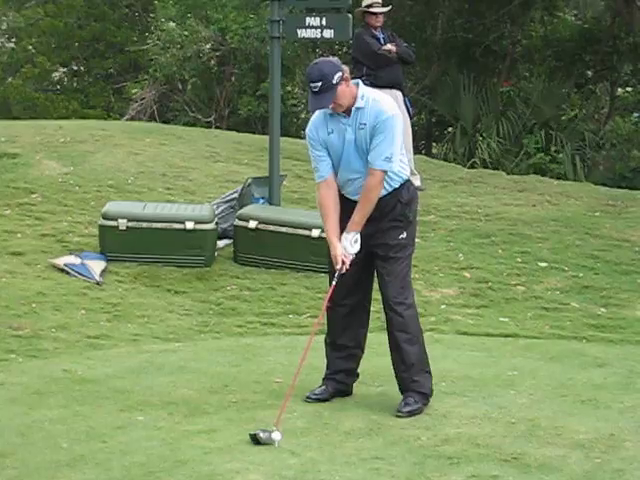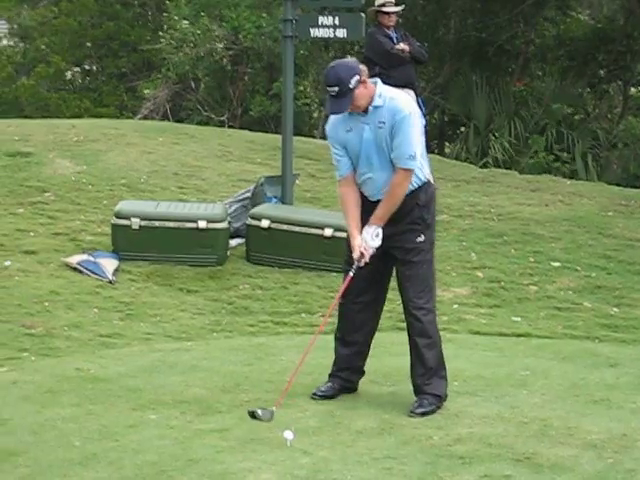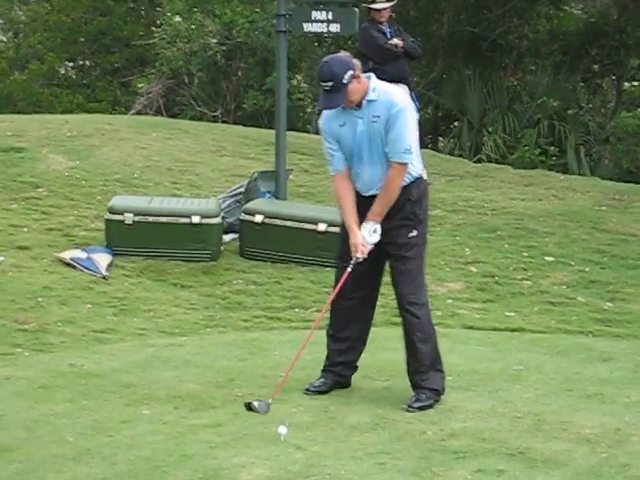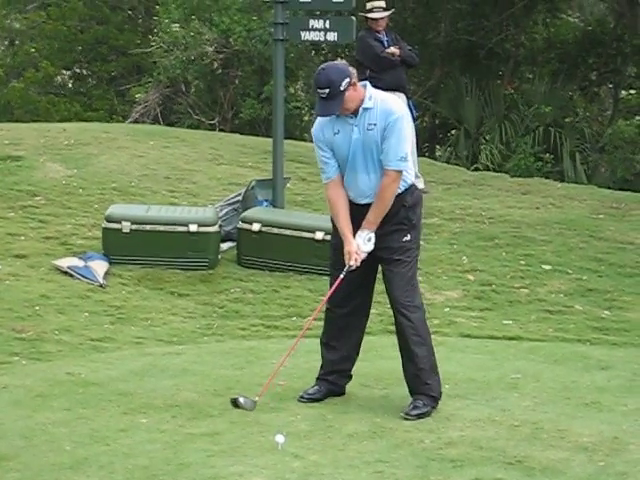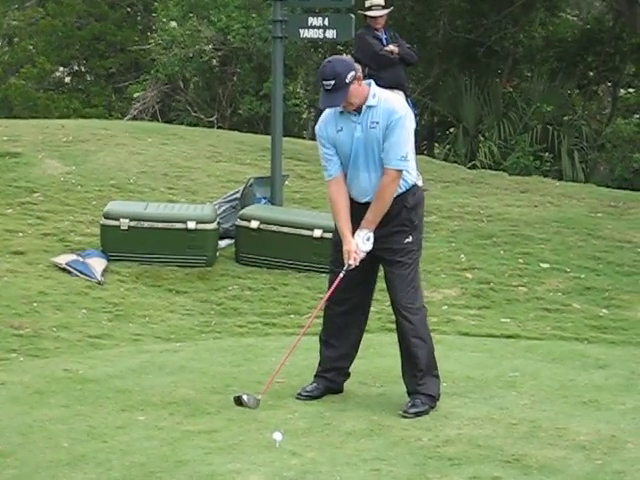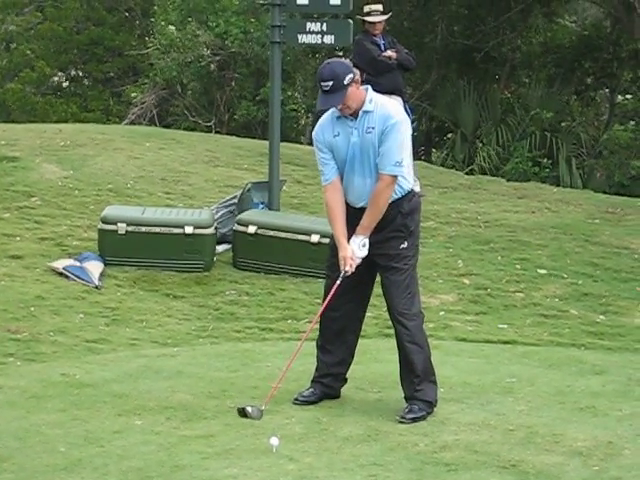
dt=0.4s
person 1, frame 1
left shoulder: (383, 110)
right shoulder: (317, 125)
left elbow: (377, 177)
right elbow: (326, 185)
left wrist: (353, 232)
right wrist: (334, 241)
left hip: (392, 205)
right hip: (349, 205)
left knee: (396, 297)
right knee: (343, 299)
left ankle: (416, 386)
right ankle: (339, 377)
person 1, frame 2
left shoulder: (401, 109)
right shoulder: (337, 124)
left elbow: (404, 174)
right elbow: (347, 182)
left wrist: (376, 226)
right wrist: (355, 235)
left hip: (410, 206)
right hip: (369, 204)
left knee: (417, 300)
right knee: (355, 297)
left ankle: (431, 387)
right ankle: (345, 375)
person 1, frame 3
left shoulder: (395, 103)
right shoulder: (329, 118)
left elbow: (398, 168)
right elbow: (341, 176)
left wrist: (373, 222)
right wrist: (354, 231)
left hip: (402, 201)
right hip: (360, 201)
left knee: (410, 294)
right knee: (349, 292)
left ankle: (428, 382)
right ankle: (338, 369)
person 1, frame 4
left shoulder: (391, 111)
right shoulder: (323, 126)
left elbow: (392, 176)
right elbow: (334, 184)
left wrist: (368, 231)
right wrist: (348, 239)
left hip: (396, 209)
right hip: (352, 211)
left knee: (405, 300)
right knee: (342, 301)
left ankle: (425, 389)
right ankle: (332, 377)
person 1, frame 5
left shoulder: (394, 110)
right shoulder: (327, 123)
left elbow: (392, 176)
right elbow: (336, 182)
left wrist: (367, 230)
right wrist: (348, 237)
left hip: (398, 209)
right hip: (355, 209)
left knee: (406, 300)
right knee: (341, 298)
left ankle: (424, 388)
right ankle: (331, 375)
person 1, frame 6
left shoulder: (391, 116)
right shoulder: (324, 128)
left elbow: (387, 182)
right elbow: (332, 187)
left wrist: (362, 237)
right wrist: (343, 243)
left hip: (395, 215)
right hip: (352, 214)
left knee: (403, 307)
right knee: (338, 303)
left ankle: (421, 394)
right ankle: (327, 380)
person 2, frame 1
left shoulder: (389, 34)
right shoulder: (361, 35)
left elbow: (410, 56)
right elbow: (377, 57)
left wrist: (395, 49)
right wrist: (397, 55)
left hip: (396, 91)
left knee: (404, 133)
left ankle: (411, 176)
person 2, frame 2
left shoulder: (402, 34)
right shoulder: (373, 34)
left elbow: (423, 55)
right elbow: (390, 57)
left wrist: (408, 49)
right wrist: (409, 56)
left hip: (408, 90)
person 2, frame 3
left shoulder: (396, 29)
right shoulder: (367, 29)
left elbow: (417, 51)
right elbow: (383, 50)
left wrist: (401, 44)
right wrist: (402, 50)
left hip: (401, 85)
person 2, frame 4
left shoulder: (393, 36)
right shoulder: (364, 37)
left elbow: (414, 59)
right elbow: (381, 60)
left wrist: (399, 53)
right wrist: (400, 58)
left hip: (399, 94)
left ankle: (414, 177)
person 2, frame 5
left shoulder: (392, 35)
right shoulder: (363, 36)
left elbow: (413, 57)
right elbow: (380, 59)
left wrist: (397, 51)
right wrist: (400, 56)
left hip: (398, 90)
person 2, frame 6
left shoulder: (390, 40)
right shoulder: (361, 41)
left elbow: (411, 62)
right elbow: (377, 64)
left wrist: (395, 56)
right wrist: (397, 62)
left hip: (396, 96)
